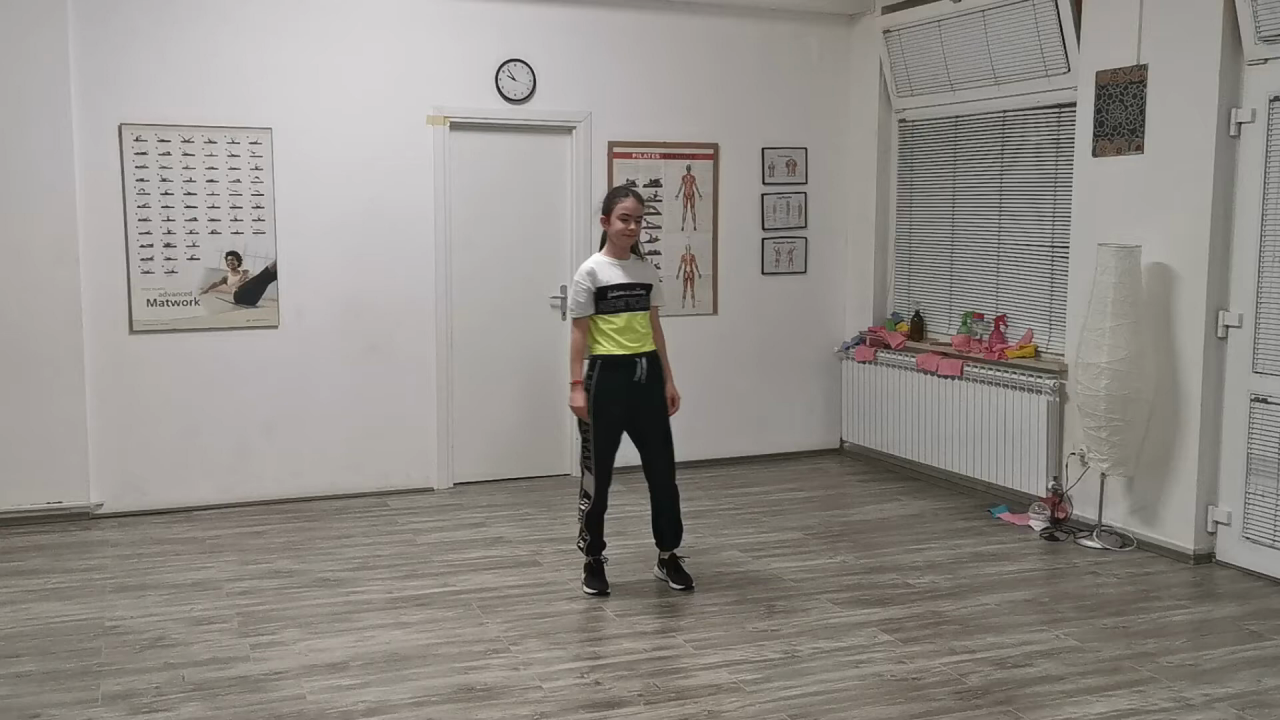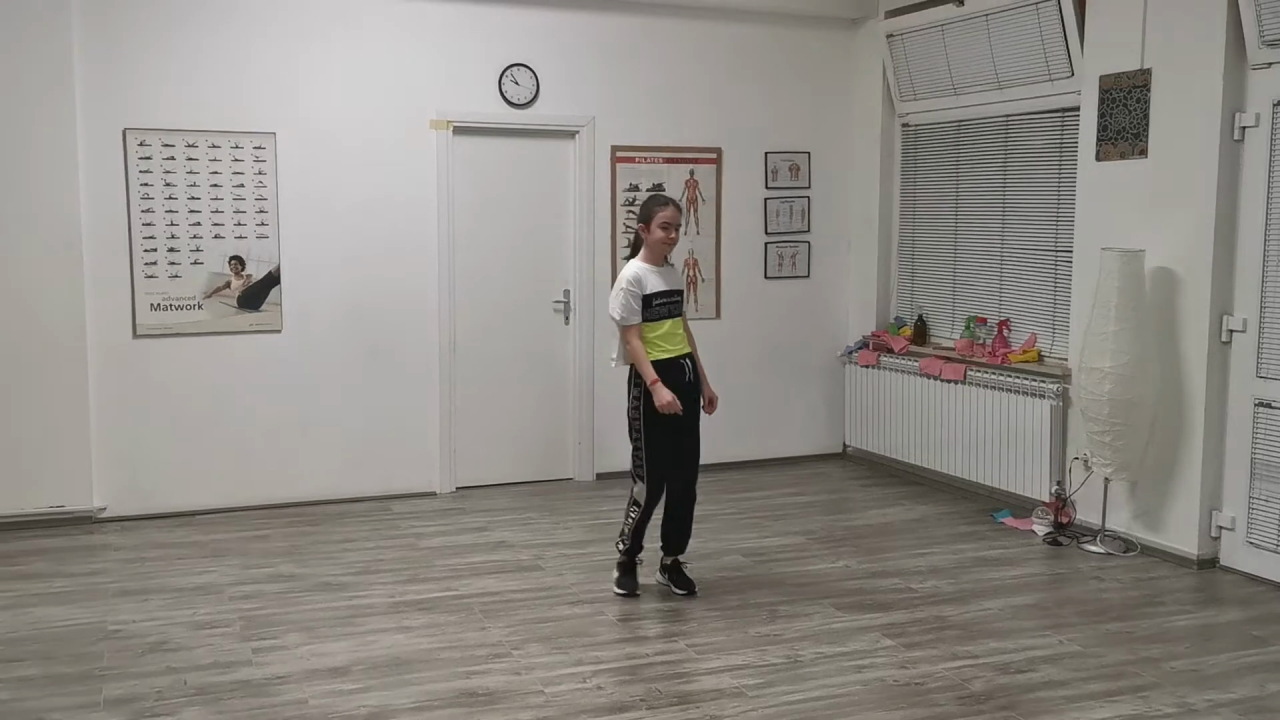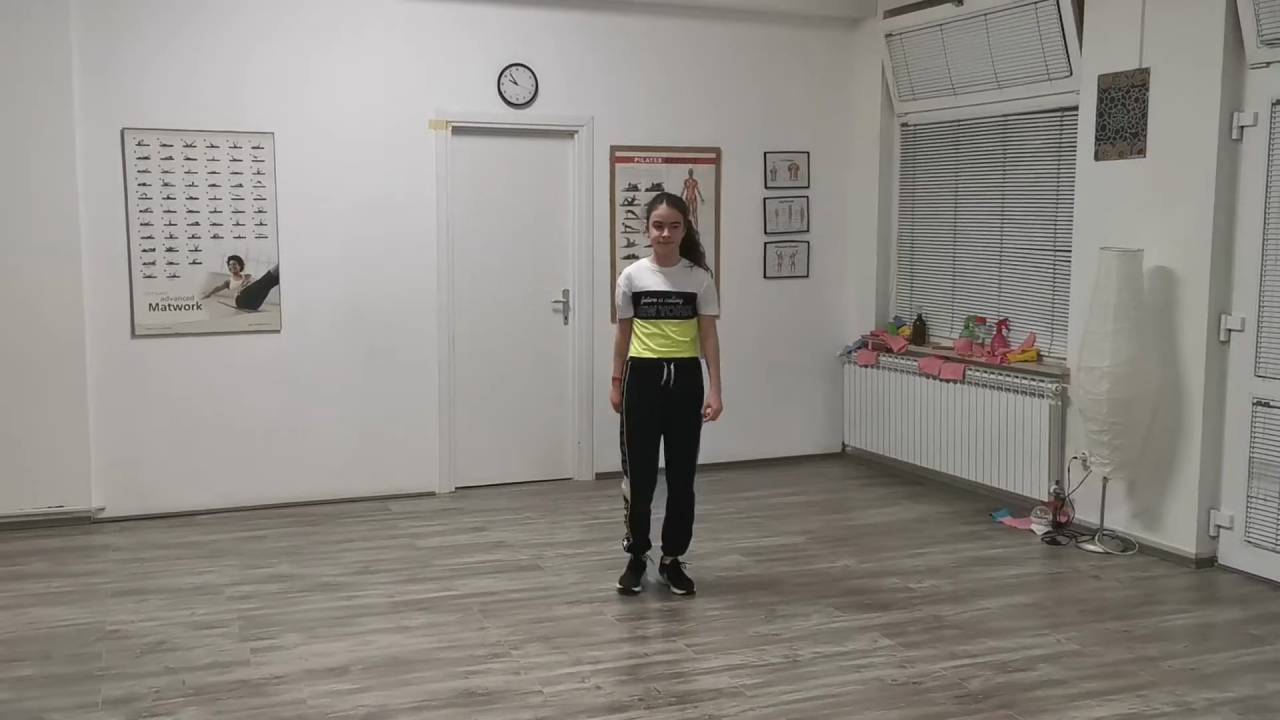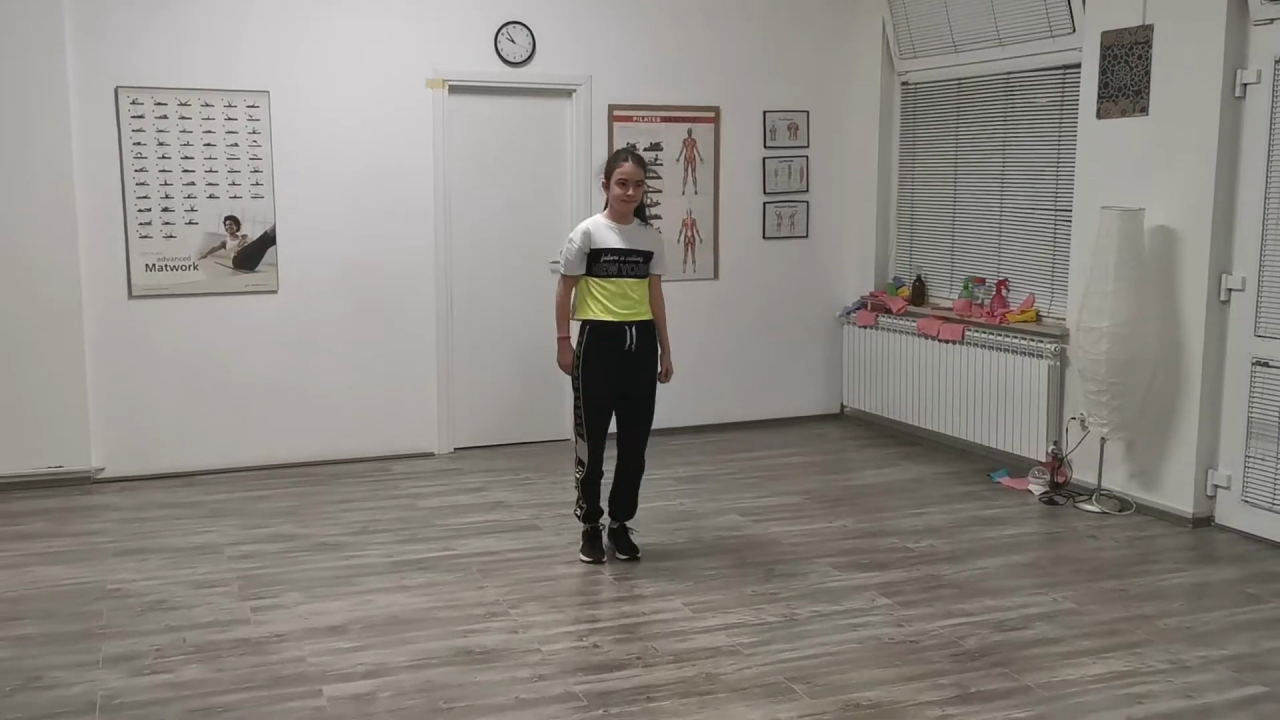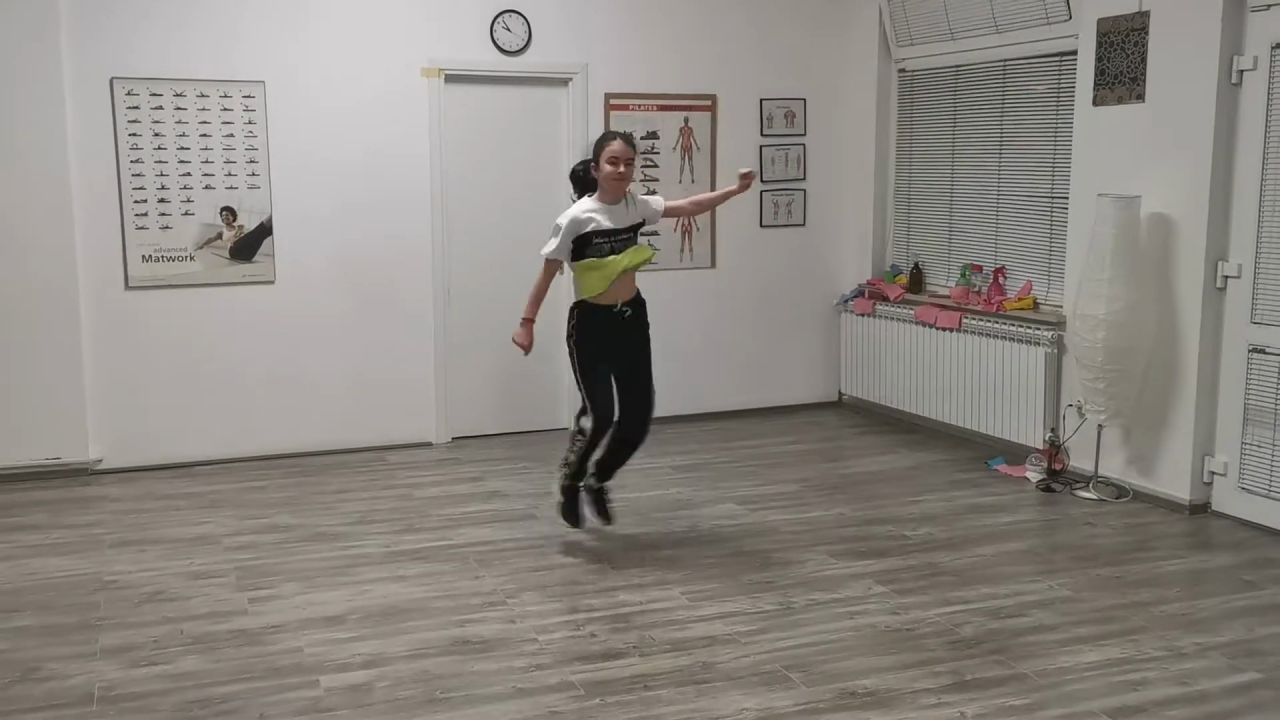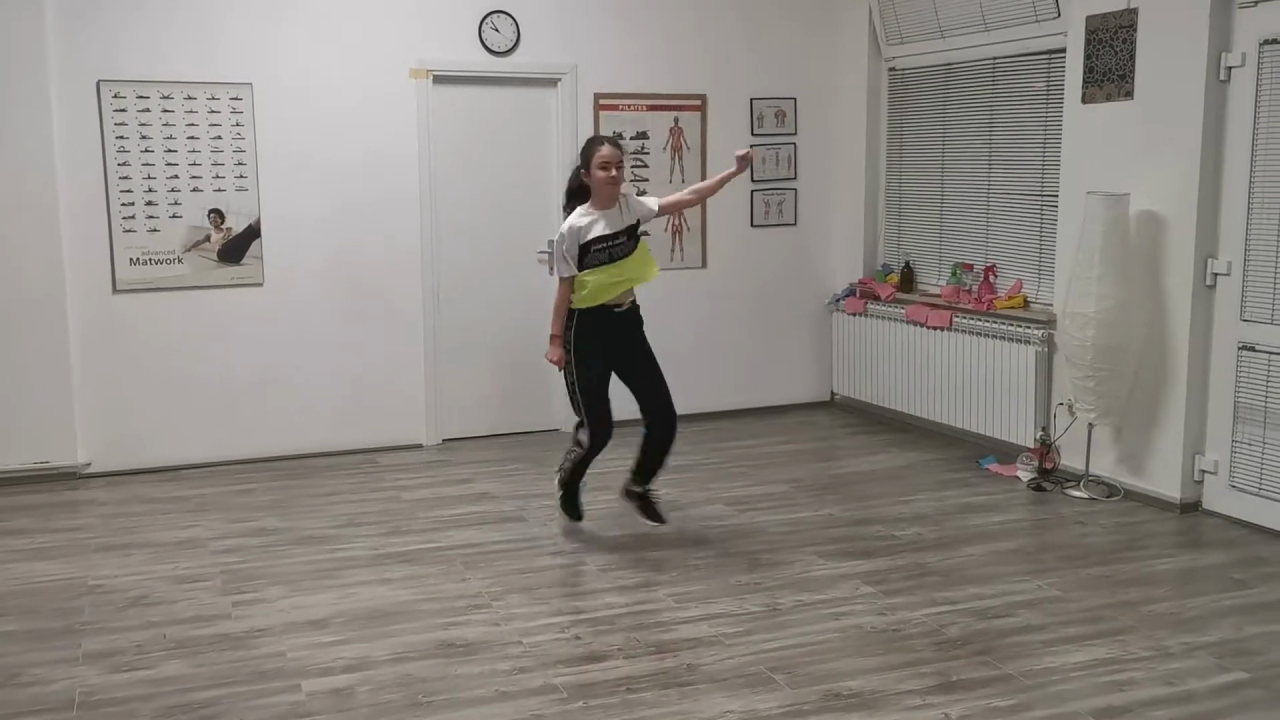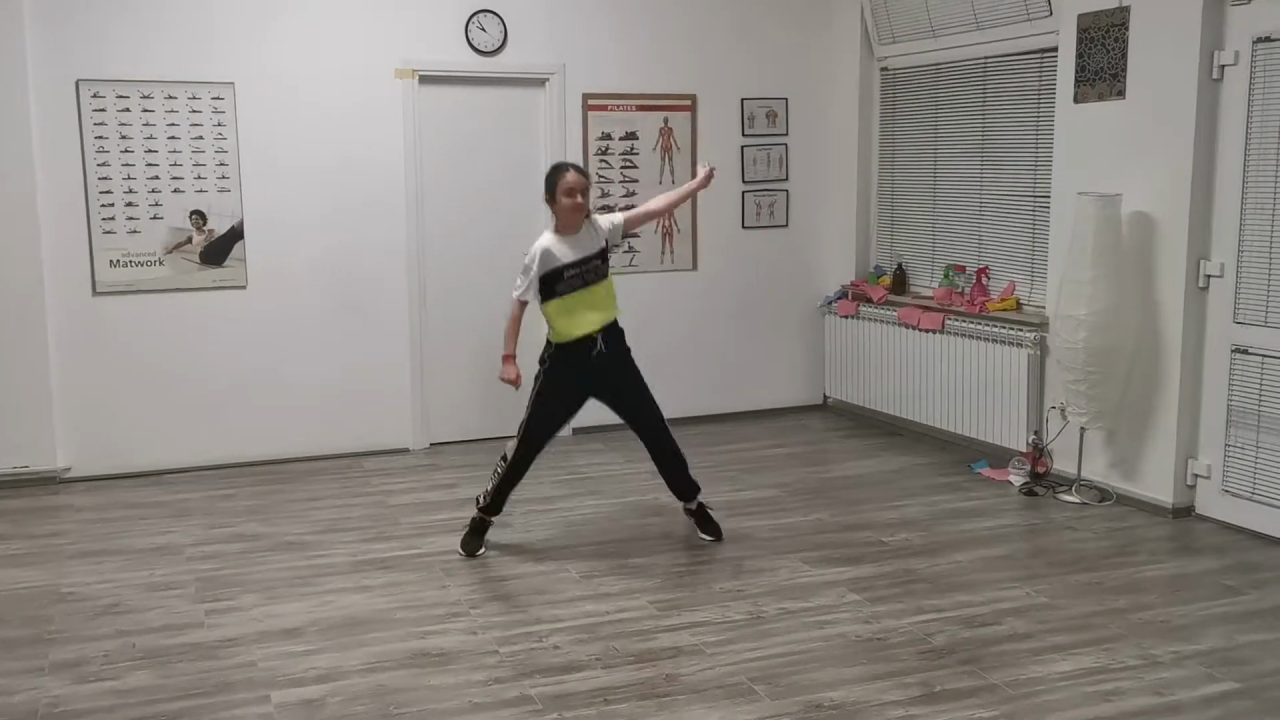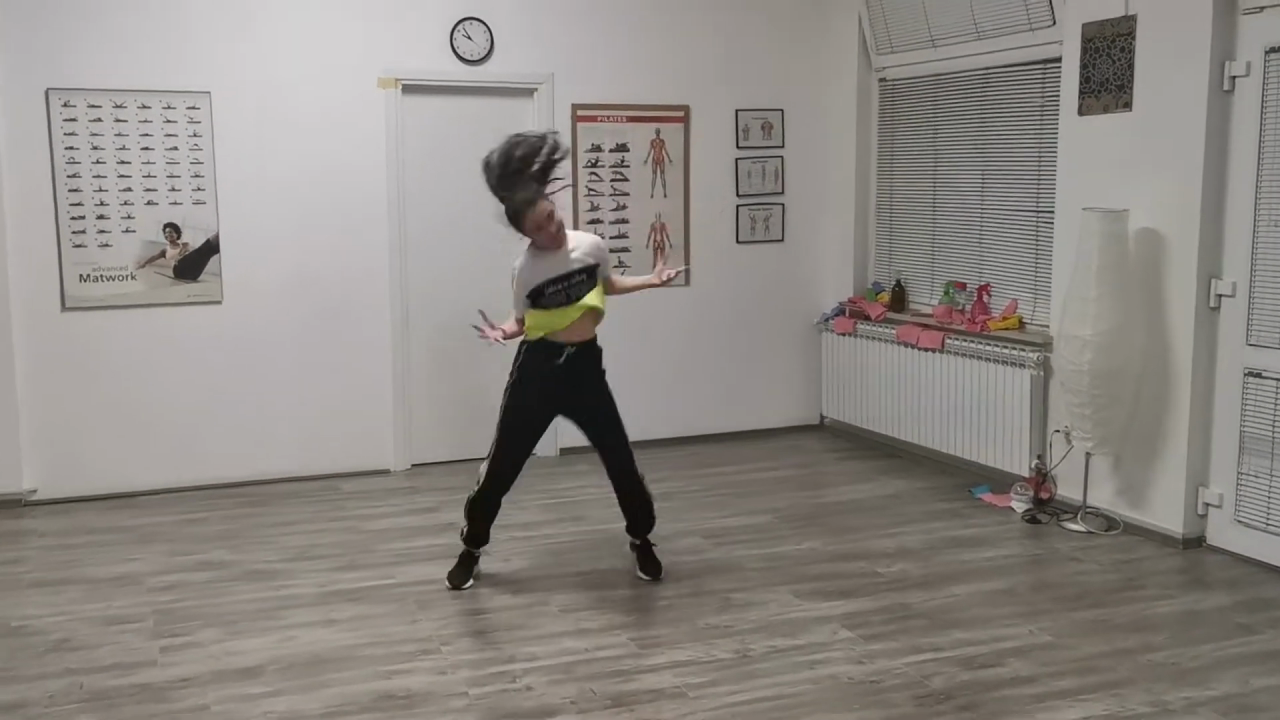
dt=0.7s
person 1, frame 1
left shoulder: (647, 271)
right shoulder: (591, 272)
left elbow: (654, 328)
right elbow: (580, 332)
left wrist: (668, 380)
right wrist: (577, 385)
left hip: (646, 374)
right hip: (607, 375)
left knee: (662, 468)
right knee: (598, 472)
left ankle: (668, 556)
right ankle: (593, 560)
person 1, frame 2
left shoulder: (673, 274)
right shoulder: (632, 278)
right elbow: (632, 340)
left wrist: (703, 381)
right wrist: (655, 386)
left hip: (685, 377)
right hip: (651, 381)
left knee: (685, 476)
right knee: (651, 476)
left ankle: (672, 561)
right ankle: (627, 558)
person 1, frame 3
left shoulder: (699, 278)
right shoulder: (632, 276)
left elbow: (709, 336)
right elbow: (623, 331)
left wrist: (715, 390)
right wrist: (616, 381)
left hip: (684, 379)
right hip: (641, 377)
left knee: (682, 475)
right knee: (639, 473)
left ankle: (671, 559)
right ankle: (636, 556)
person 1, frame 4
left shoulder: (651, 237)
right shoulder: (587, 232)
left elbow: (655, 296)
right elbow: (566, 289)
left wrist: (665, 350)
right wrist: (563, 341)
left hip: (640, 343)
right hip: (598, 341)
left knee: (635, 440)
right knee: (591, 439)
left ankle: (620, 524)
right ankle: (591, 527)
person 1, frame 5
left shoulder: (641, 204)
right shoulder: (576, 219)
left elbow: (687, 209)
right elbow: (548, 270)
left wrist: (734, 189)
right wrist: (527, 321)
left hip: (633, 317)
right hip: (591, 323)
left knee: (635, 414)
right knee: (600, 413)
left ankle: (597, 482)
right ankle: (572, 483)
person 1, frame 6
left shoulder: (634, 207)
right shoulder: (574, 227)
left elbow: (688, 198)
right elbow: (565, 287)
left wrist: (734, 172)
right wrist: (556, 339)
left hip: (628, 322)
right hip: (589, 328)
left knee: (662, 415)
right knee: (597, 428)
left ankle: (639, 487)
right ankle: (568, 483)
person 1, frame 7
left shoulder: (600, 229)
right shoulder: (542, 254)
left elbow: (650, 211)
right elbow: (518, 309)
left wrist: (696, 185)
right wrist: (508, 360)
left hip: (610, 348)
right hip: (565, 356)
left knee: (657, 434)
right knee: (526, 444)
left ankle: (692, 502)
right ankle: (484, 515)
person 1, frame 8
left shoulder: (591, 245)
right shoulder: (526, 268)
right elbow: (524, 316)
left wrist: (651, 280)
right wrist: (507, 330)
left hip: (584, 362)
right hip: (539, 366)
left knee: (621, 460)
right knee: (503, 465)
left ankle: (641, 539)
right ankle: (471, 546)
